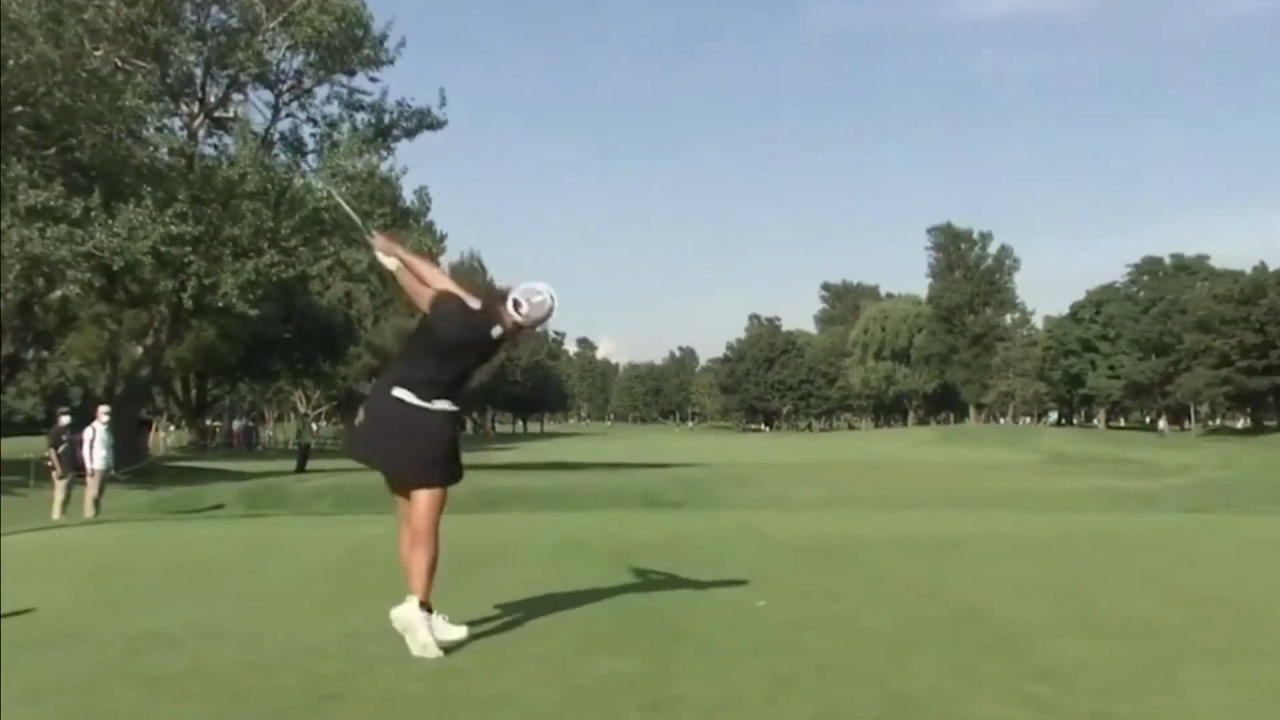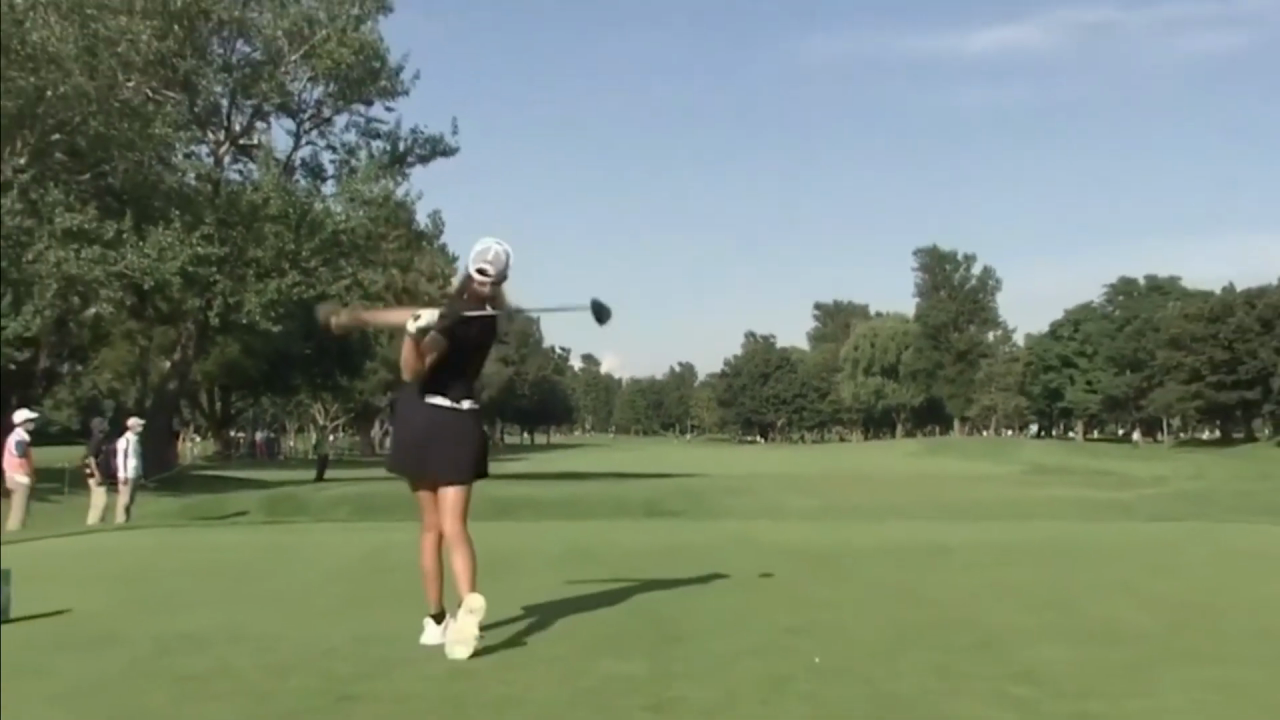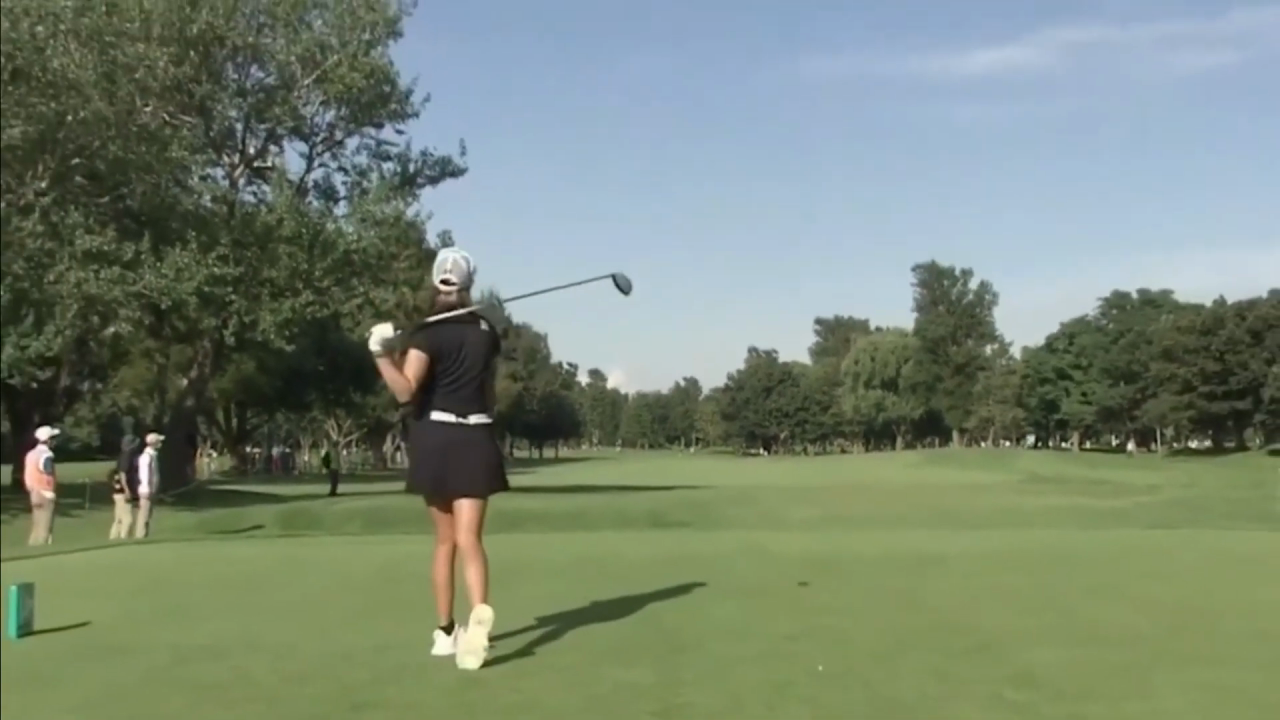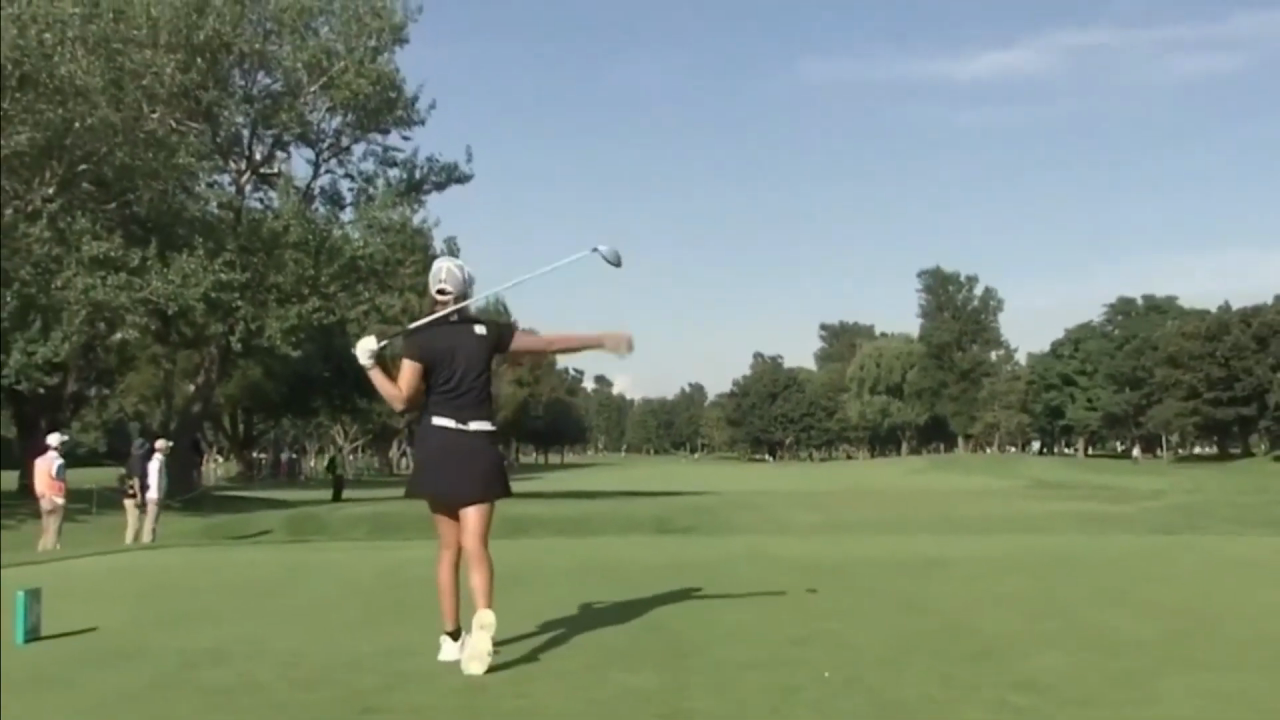
dt=0.5s
person 1, frame 1
right shoulder: (497, 339)
left hip: (389, 411)
right hip: (431, 424)
left knee: (408, 522)
right knee: (425, 526)
left ankle: (422, 615)
right ankle: (416, 607)
person 1, frame 2
left shoulder: (459, 317)
right shoulder: (484, 315)
left elbow: (412, 372)
right elbow: (421, 315)
left wrist: (416, 331)
right wrist: (360, 316)
left hip: (424, 421)
right hip: (461, 426)
left knee: (431, 527)
right knee: (453, 526)
left ankle: (436, 620)
right ankle: (469, 602)
person 1, frame 3
left shoulder: (429, 331)
right shoulder: (487, 330)
left elbow: (405, 391)
left wrist: (380, 352)
left hip: (435, 438)
right hip: (476, 438)
left knee: (445, 541)
right knee: (469, 539)
left ankle: (446, 630)
right ankle: (479, 614)
person 1, frame 4
left shoulder: (420, 339)
right shoulder: (488, 331)
left elbow: (400, 400)
right elbow: (549, 343)
left wrist: (368, 362)
right wrist: (602, 340)
left hip: (436, 445)
right hip: (478, 446)
left knee: (449, 547)
right knee: (475, 545)
left ankle: (452, 636)
right ankle: (483, 619)
